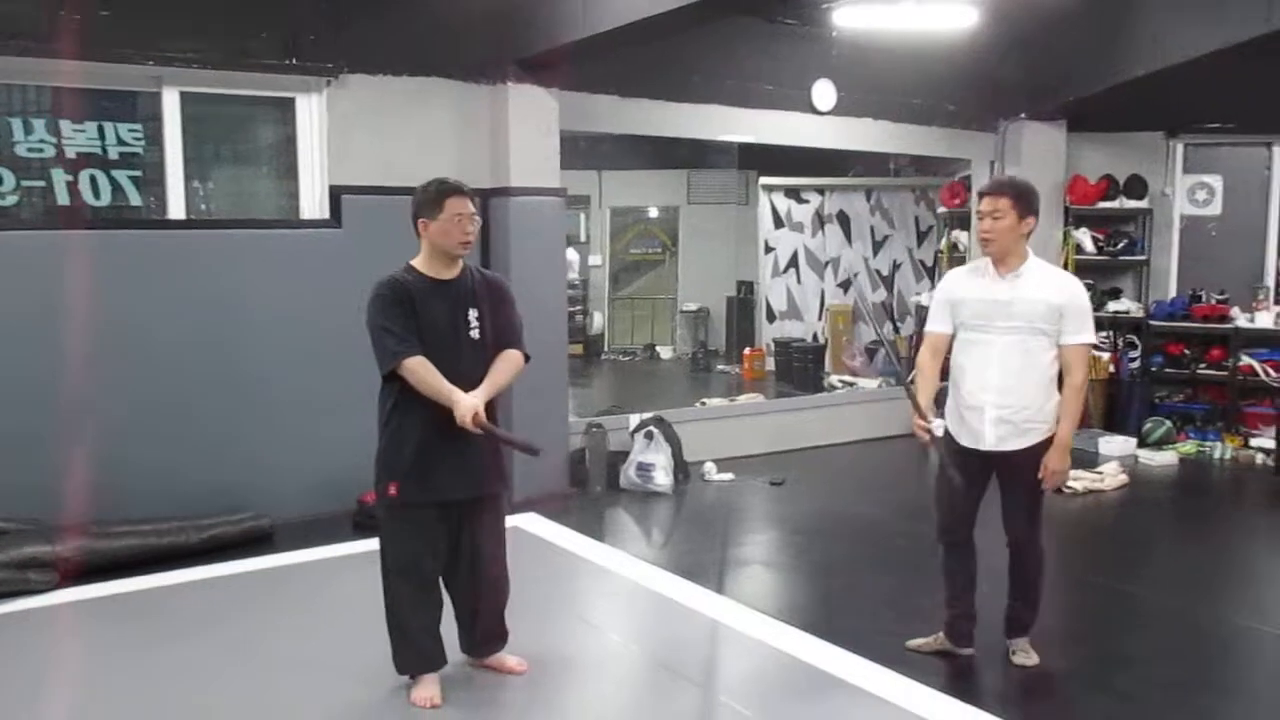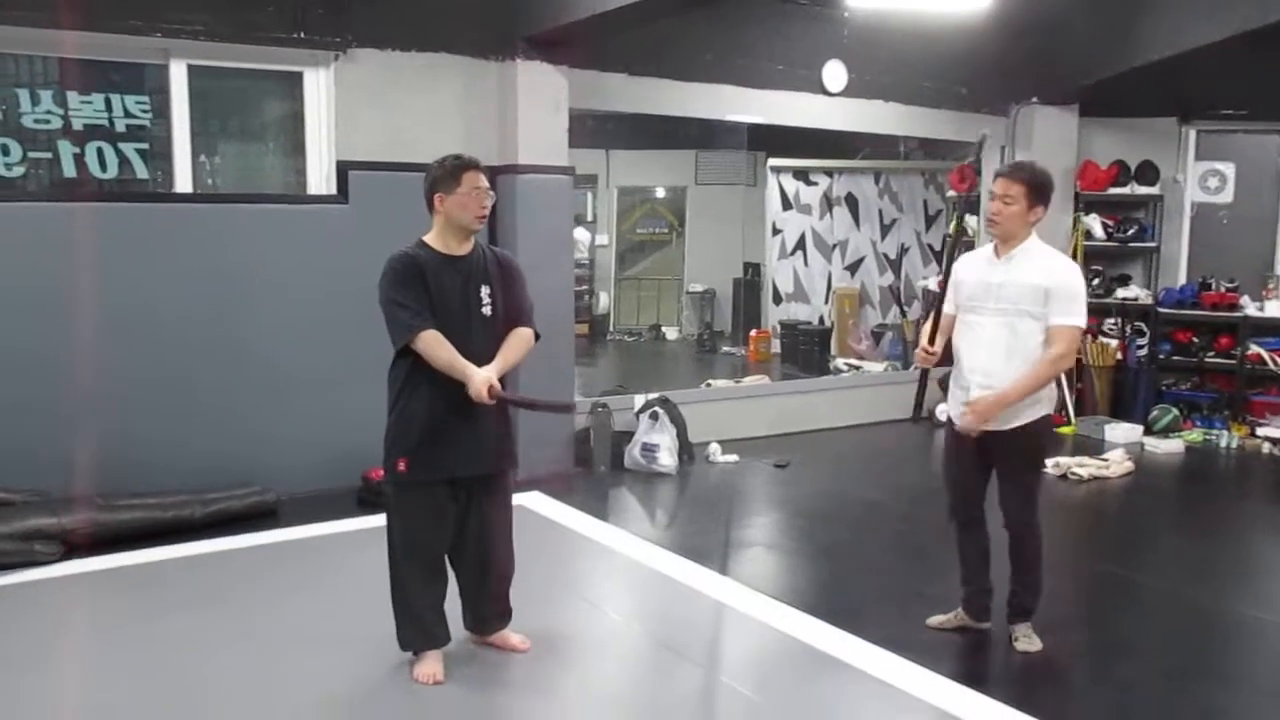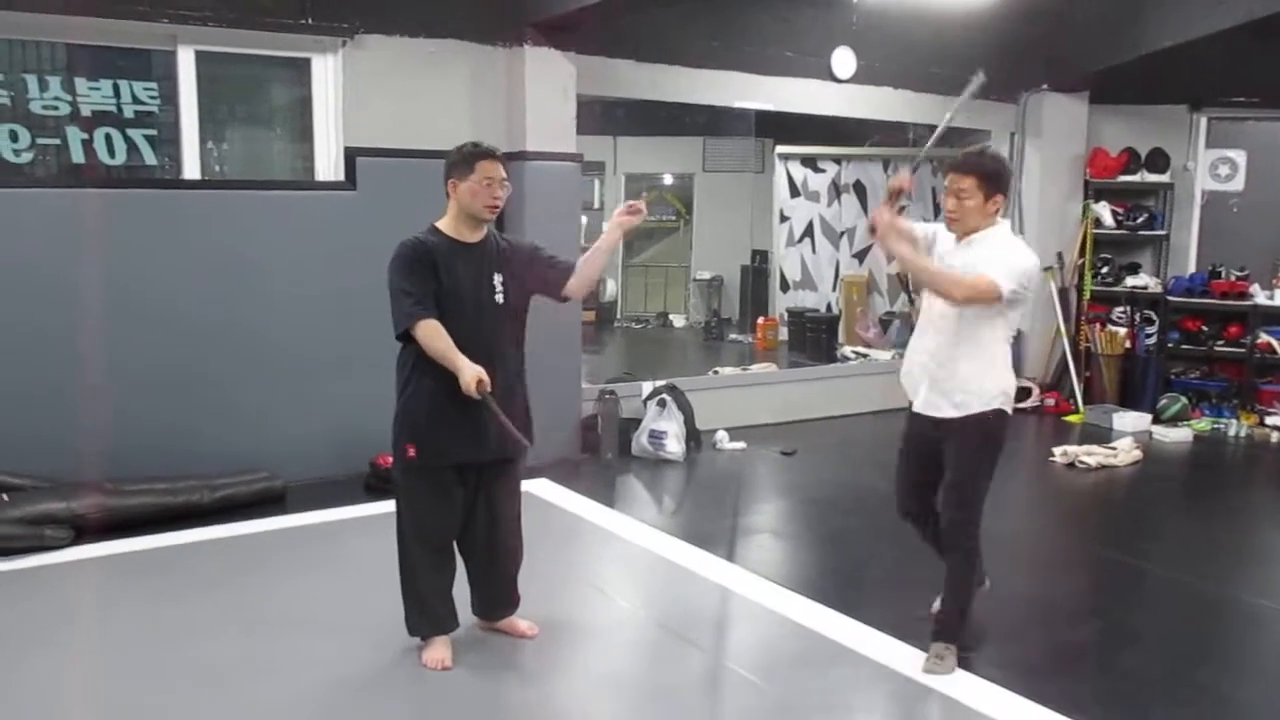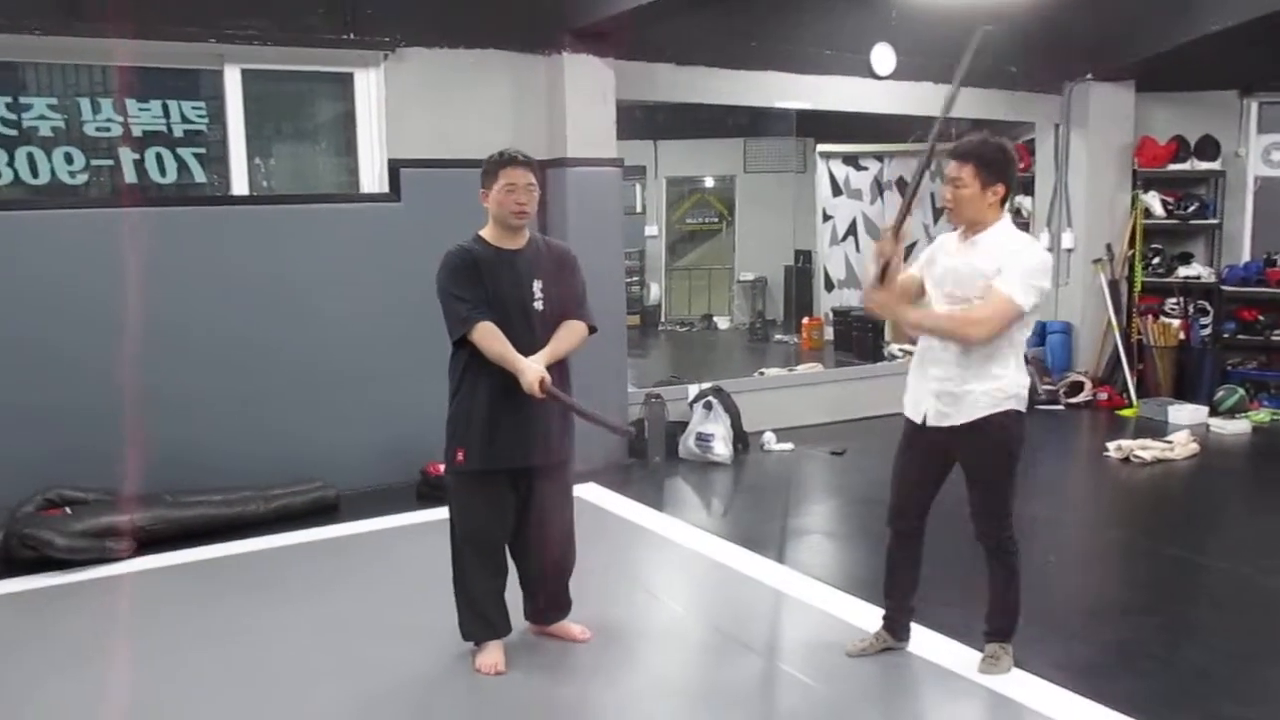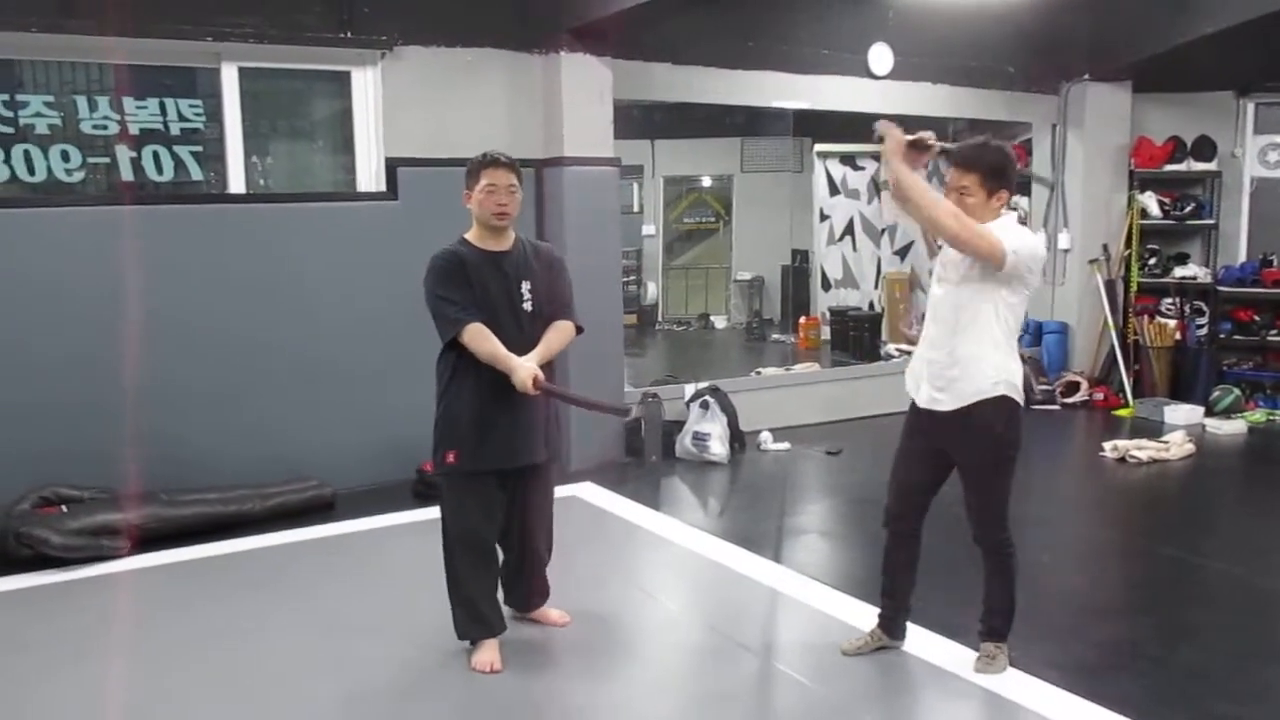
dt=1s
person 1, frame 1
left shoulder: (491, 289)
right shoulder: (393, 293)
left elbow: (513, 352)
right elbow: (408, 360)
left wrist: (481, 395)
right wrist: (455, 399)
left hip: (477, 447)
right hip: (413, 451)
left knee: (484, 559)
right knee: (413, 566)
left ankle: (485, 645)
right ankle: (424, 668)
person 1, frame 2
left shoulder: (501, 266)
right shoulder: (405, 268)
left elbow: (524, 329)
right elbow: (421, 335)
left wrist: (493, 369)
right wrist: (469, 372)
left hip: (486, 426)
right hip: (422, 429)
left knee: (489, 536)
right knee: (420, 543)
left ankle: (488, 623)
right ankle: (426, 643)
person 1, frame 3
left shoulder: (515, 254)
right shoulder: (416, 253)
left elbow: (573, 285)
right elbow: (420, 322)
left wrist: (612, 234)
right wrist: (461, 365)
left hip: (500, 416)
right hip: (431, 419)
left knee: (498, 523)
right knee: (428, 528)
left ankle: (496, 609)
right ankle: (434, 629)
person 1, frame 4
left shoulder: (559, 259)
right shoulder: (462, 262)
left elbow: (578, 322)
right elbow: (478, 327)
left wrist: (541, 359)
right wrist: (519, 366)
left hip: (547, 415)
right hip: (481, 418)
left knee: (550, 526)
right knee: (480, 533)
left ankle: (548, 613)
right ankle: (488, 634)
person 1, frame 5
left shoulder: (545, 260)
right shoulder: (448, 265)
left elbow: (565, 322)
right elbow: (469, 329)
left wrist: (533, 360)
right wrist: (511, 365)
left hip: (531, 415)
right hip: (469, 418)
left knee: (532, 525)
right knee: (471, 531)
left ankle: (527, 598)
right ankle: (483, 631)
person 2, frame 1
left shoulder: (1062, 289)
right shoulder: (955, 283)
left elbow: (1076, 373)
right elbow: (932, 352)
left wrist: (1061, 445)
right wrist: (923, 408)
left hip: (1029, 440)
right hip: (964, 437)
left knee: (1024, 540)
right knee: (953, 534)
left ankle: (1019, 635)
right ankle: (957, 633)
person 2, frame 2
left shoulder: (1058, 271)
right shoulder: (966, 264)
left elbow: (1062, 353)
right elbow: (946, 325)
left wrist: (1000, 402)
right wrist: (930, 347)
left hip: (1022, 420)
right hip: (964, 415)
left knee: (1021, 522)
right knee: (964, 514)
left ankle: (1022, 618)
right ankle: (975, 608)
person 2, frame 3
left shoulder: (1016, 258)
right shoulder: (939, 238)
left elbow: (961, 291)
right elbow: (886, 230)
left wrist: (899, 249)
right wrist: (890, 204)
left hip: (977, 411)
right hip: (925, 404)
left knee: (959, 524)
right knee: (912, 506)
left ankle: (946, 637)
right ankle: (969, 577)
person 2, frame 4
left shoulder: (1026, 256)
right shoulder: (944, 247)
left elbow: (978, 327)
right elbow: (897, 294)
left wrist: (902, 313)
right wrist: (886, 267)
left hip: (989, 417)
right hip: (927, 411)
left knee: (994, 533)
right knee: (903, 520)
left ankle: (1000, 640)
right ankle: (895, 626)
person 2, frame 5
left shoulder: (1021, 246)
right shoulder: (953, 231)
left elbow: (951, 226)
left wrist: (896, 166)
right wrist: (906, 164)
left hip: (985, 406)
right hip: (929, 402)
left knee: (990, 532)
right knee: (900, 518)
left ankle: (995, 639)
right ankle: (890, 625)
